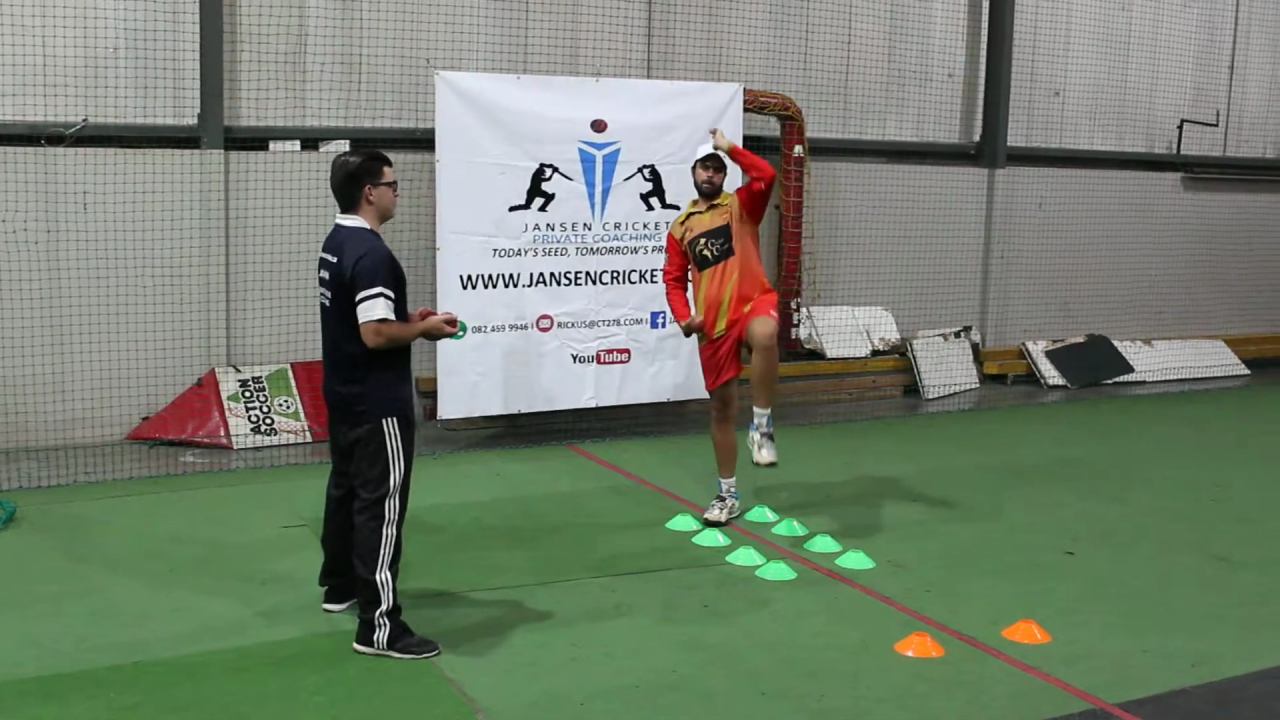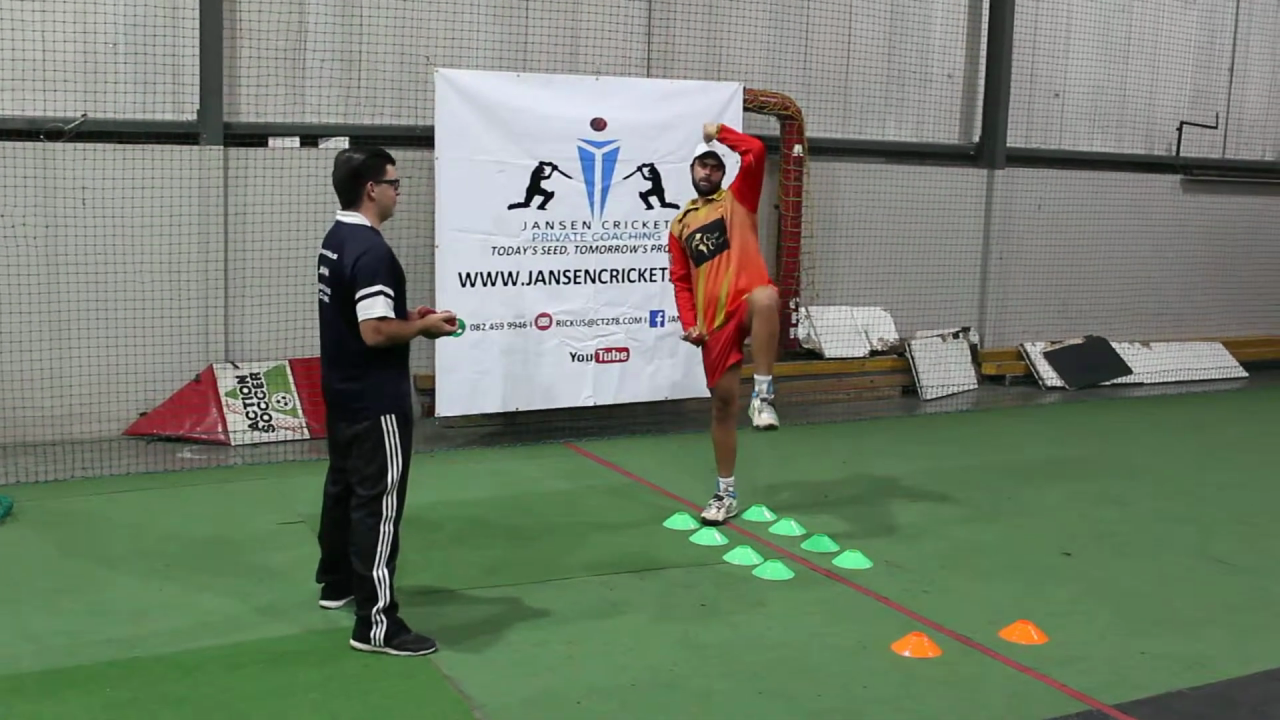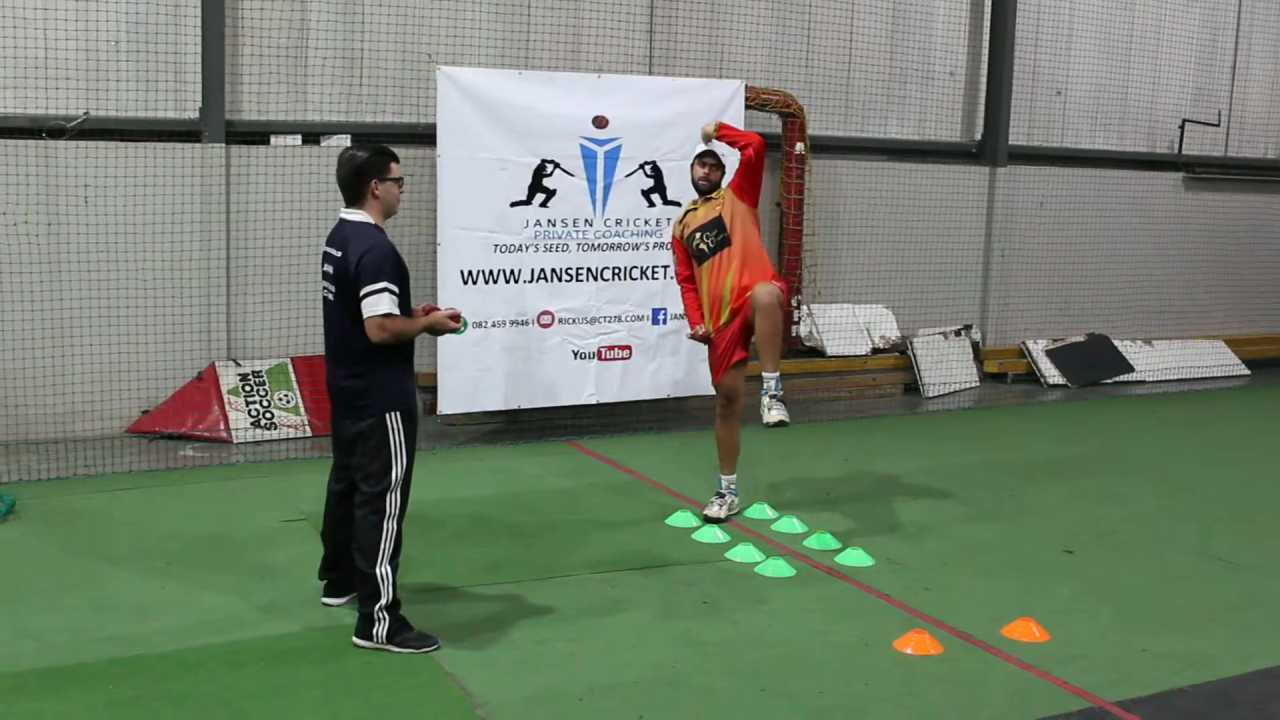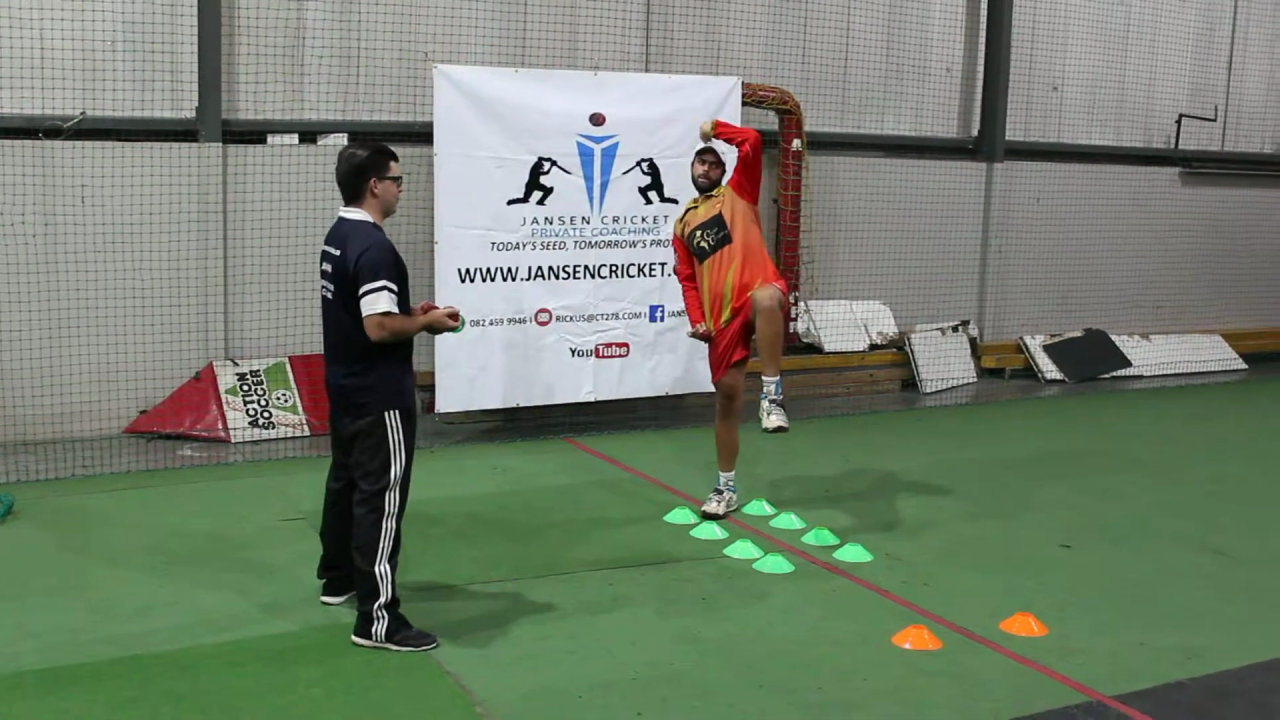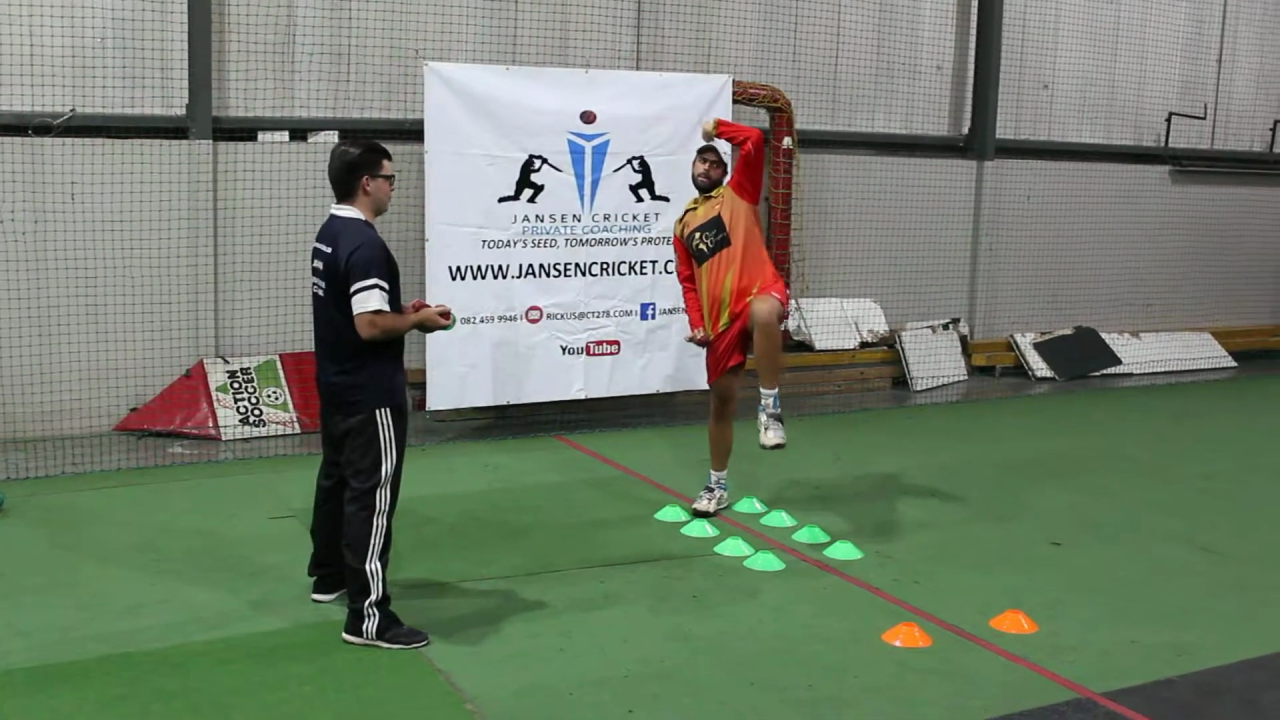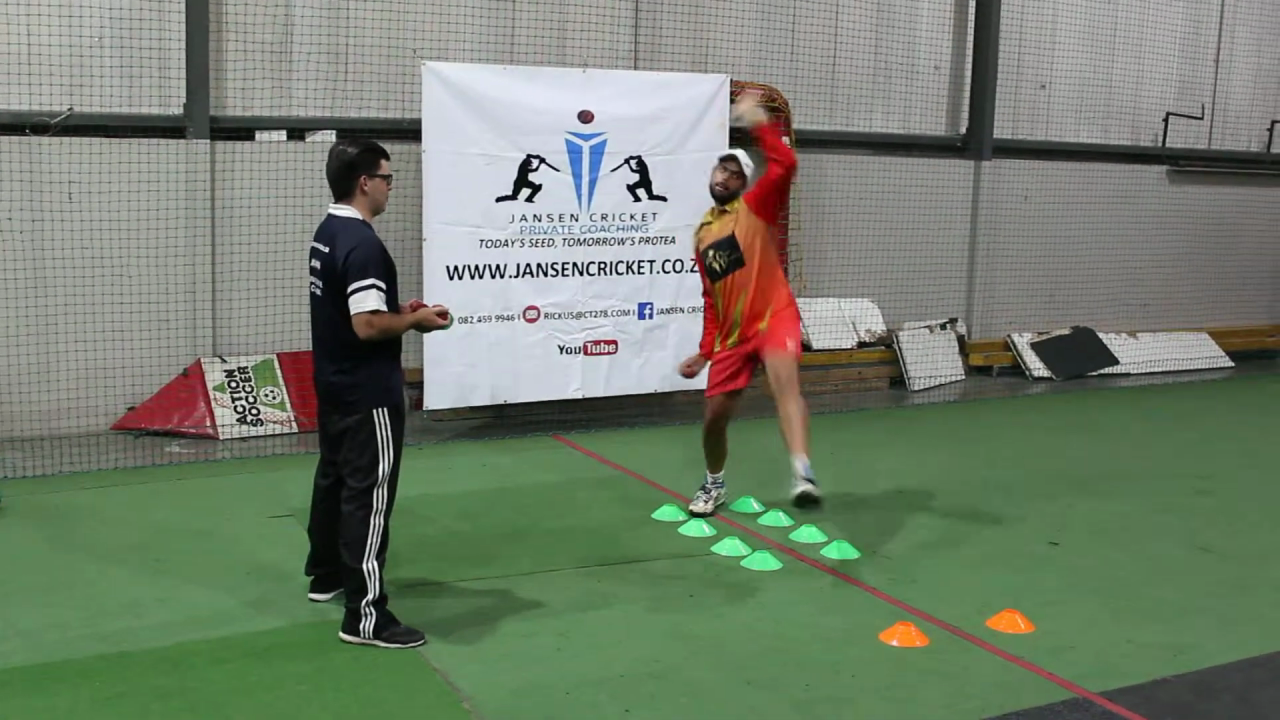
dt=0.3s
person 1, frame 1
left shoulder: (336, 242)
right shoulder: (371, 254)
right elbow: (376, 334)
left wrist: (407, 317)
right wrist: (424, 329)
left hip: (345, 395)
right hip: (377, 403)
left knee: (346, 489)
right knee: (380, 507)
left ankle: (340, 585)
right ankle: (378, 626)
person 1, frame 2
left shoulder: (336, 239)
right shoulder: (371, 251)
right elbow: (375, 332)
left wrist: (405, 316)
right wrist: (423, 327)
left hip: (343, 391)
right hip: (375, 400)
left knee: (344, 486)
right knee: (378, 503)
left ankle: (337, 582)
right ankle: (375, 622)
person 1, frame 3
left shoulder: (339, 237)
right shoulder: (375, 248)
right elbow: (380, 329)
left wrist: (411, 313)
right wrist: (428, 323)
left hip: (347, 388)
right hip: (380, 397)
left knee: (347, 483)
right knee: (382, 501)
left ankle: (339, 579)
right ankle: (377, 619)
person 1, frame 4
left shoulder: (338, 236)
right shoulder: (374, 247)
right elbow: (379, 328)
left wrist: (408, 310)
right wrist: (427, 322)
left hip: (346, 387)
right hip: (379, 397)
left knee: (347, 481)
right knee: (381, 499)
left ankle: (338, 577)
right ankle: (377, 618)
person 1, frame 5
left shoulder: (329, 233)
right shoulder: (365, 245)
right elbow: (370, 326)
left wrist: (401, 310)
right wrist: (418, 321)
left hip: (337, 385)
right hip: (370, 394)
left knee: (337, 479)
right knee: (372, 497)
left ankle: (329, 575)
right ankle: (368, 615)
person 1, frame 6
left shoulder: (327, 232)
right shoulder: (363, 245)
right elbow: (367, 326)
left wrist: (397, 309)
right wrist: (416, 320)
left hip: (334, 384)
right hip: (367, 393)
left knee: (334, 478)
right knee: (368, 496)
left ankle: (326, 574)
right ankle: (364, 615)
person 2, frame 1
left shoulder: (742, 203)
right shoulder: (680, 226)
left elbow: (767, 176)
right elbow: (674, 280)
left wrist: (730, 149)
right wrist: (684, 318)
left hip: (754, 304)
right hip: (714, 324)
left knee: (765, 336)
right knee: (722, 405)
left ankle: (762, 426)
right ankle: (727, 493)
person 2, frame 2
left shoulder: (738, 199)
right shoulder: (680, 225)
left elbow: (756, 152)
right elbow: (681, 281)
left wrist: (719, 131)
right wrist: (689, 324)
left hip: (751, 303)
right hip: (715, 319)
left knee: (765, 297)
right knee: (722, 402)
left ankle: (763, 394)
right ankle: (726, 493)
person 2, frame 3
left shoulder: (739, 195)
right shoulder: (682, 226)
left elbow: (755, 146)
right elbow: (687, 281)
left wrist: (716, 129)
right wrist: (696, 321)
left hip: (755, 301)
right hip: (720, 317)
left knee: (766, 294)
right knee: (727, 399)
left ankle: (772, 391)
right ankle: (728, 490)
person 2, frame 4
left shoulder: (739, 192)
right shoulder: (684, 224)
left elbow: (752, 141)
right elbow: (687, 279)
left wrist: (713, 128)
right wrist: (697, 320)
left hip: (761, 291)
right hip: (722, 316)
left knee: (765, 299)
right knee: (727, 397)
left ankle: (772, 395)
right ankle: (726, 487)
person 2, frame 5
left shoulder: (739, 192)
right shoulder: (684, 224)
left elbow: (755, 140)
right elbow: (688, 281)
left wrist: (716, 127)
right wrist: (697, 324)
left hip: (760, 295)
right hip: (721, 319)
left knee: (764, 314)
right knee: (721, 401)
left ankle: (770, 407)
right ankle: (717, 486)
person 2, frame 6
left shoulder: (754, 206)
right shoulder: (703, 236)
left elbow: (784, 163)
left wrist: (757, 118)
right wrist: (704, 353)
left hip: (773, 317)
right hip: (732, 335)
left knee: (783, 379)
right knee: (714, 417)
left ankle: (802, 475)
right ankle: (713, 483)
